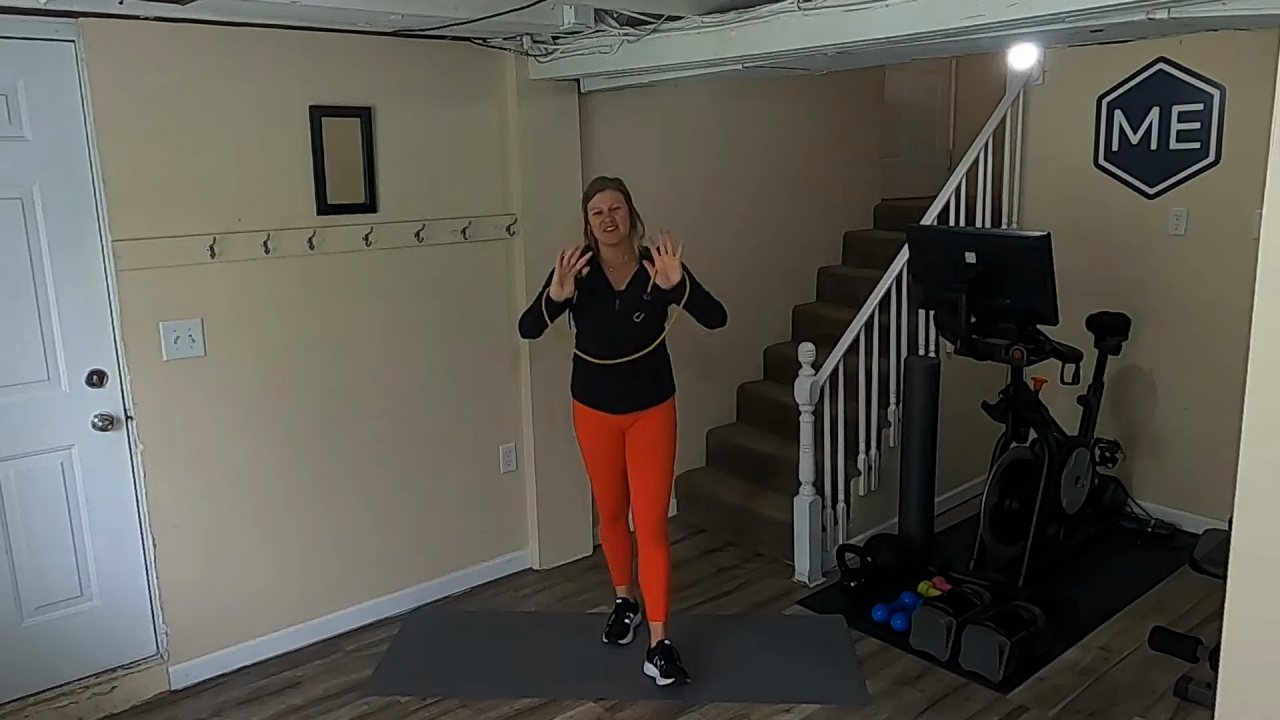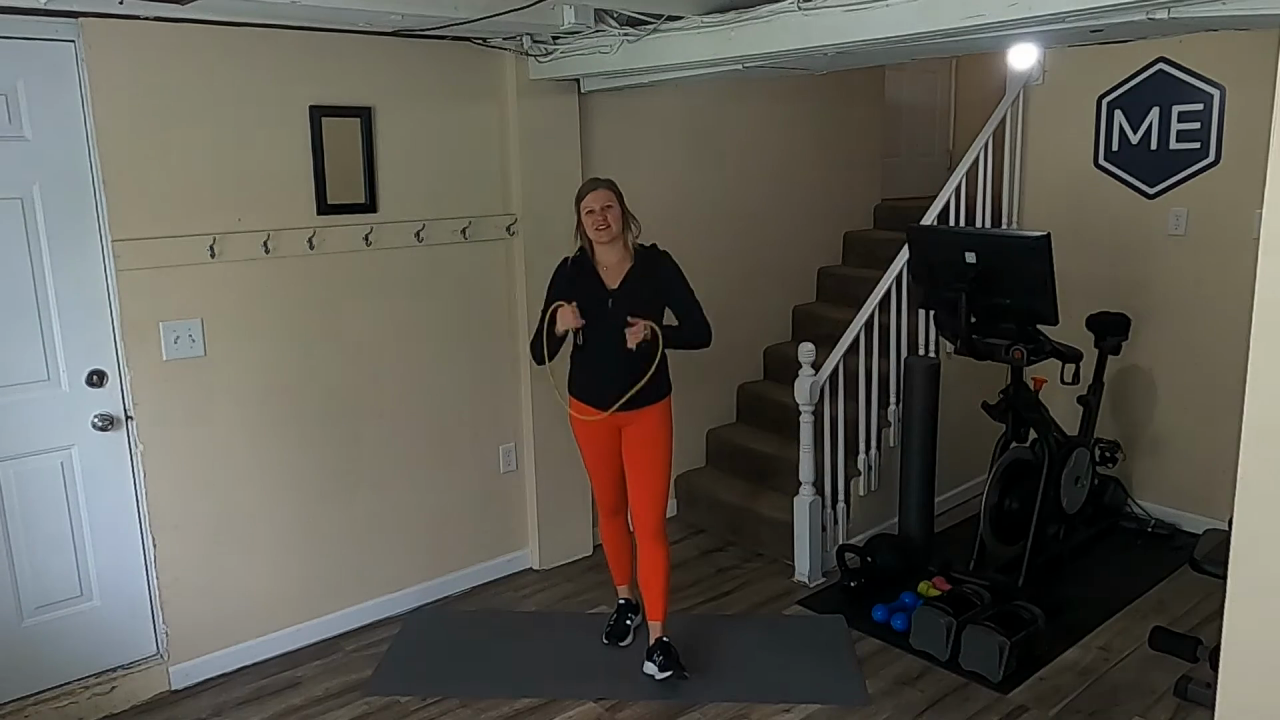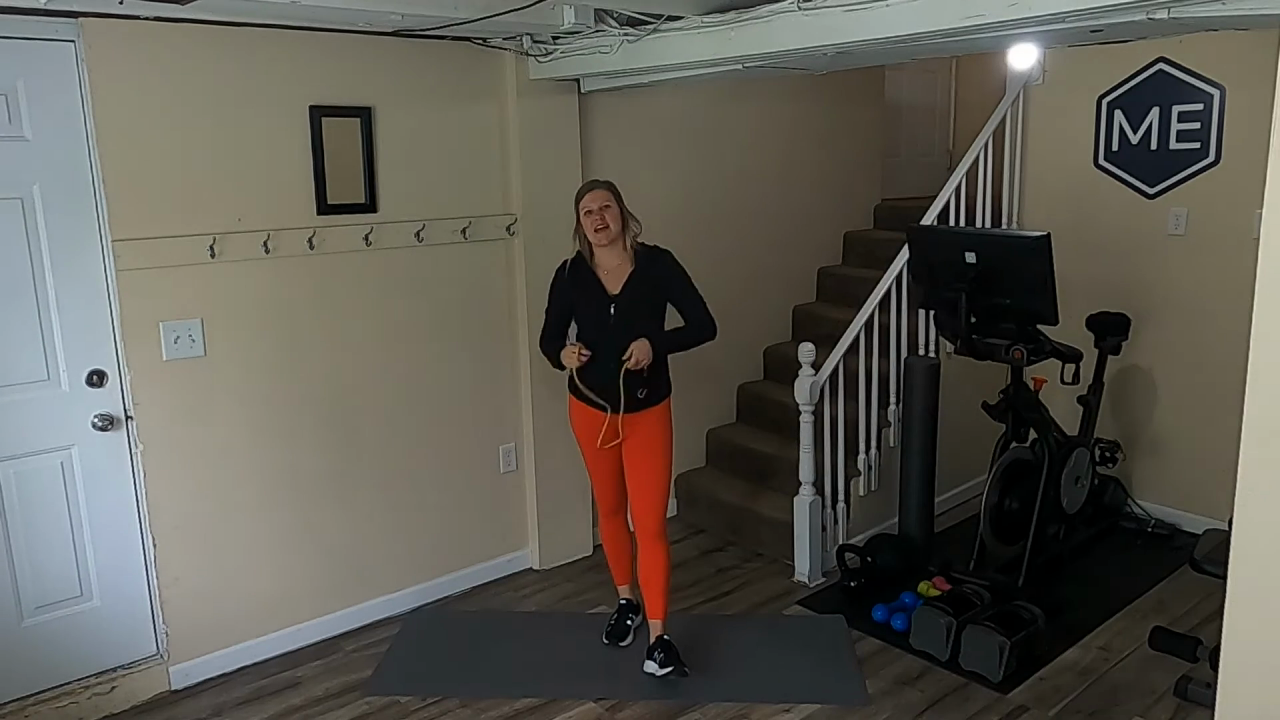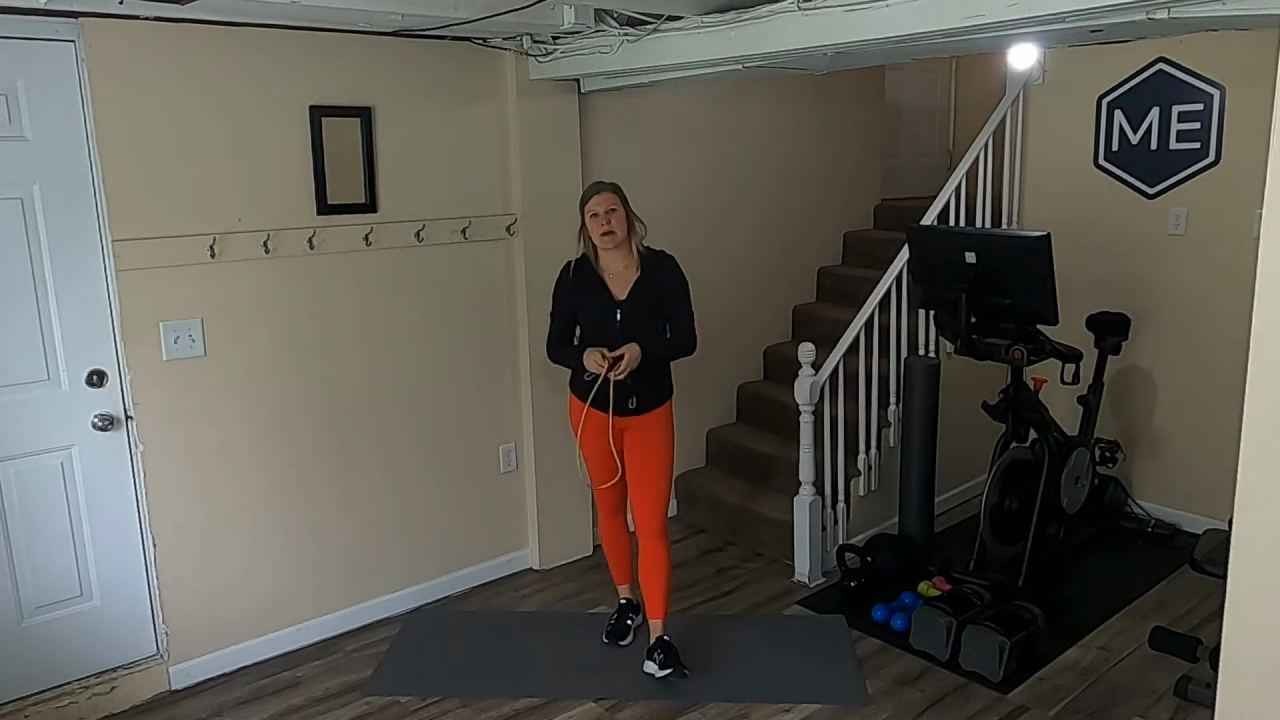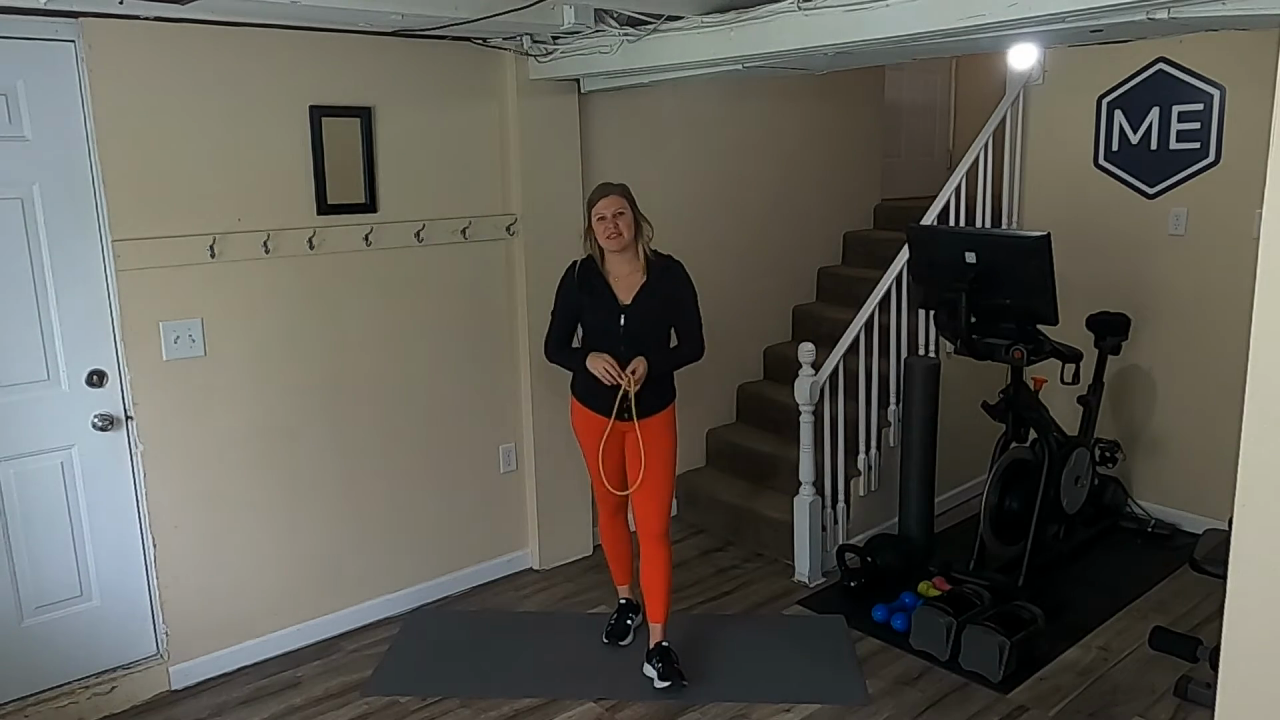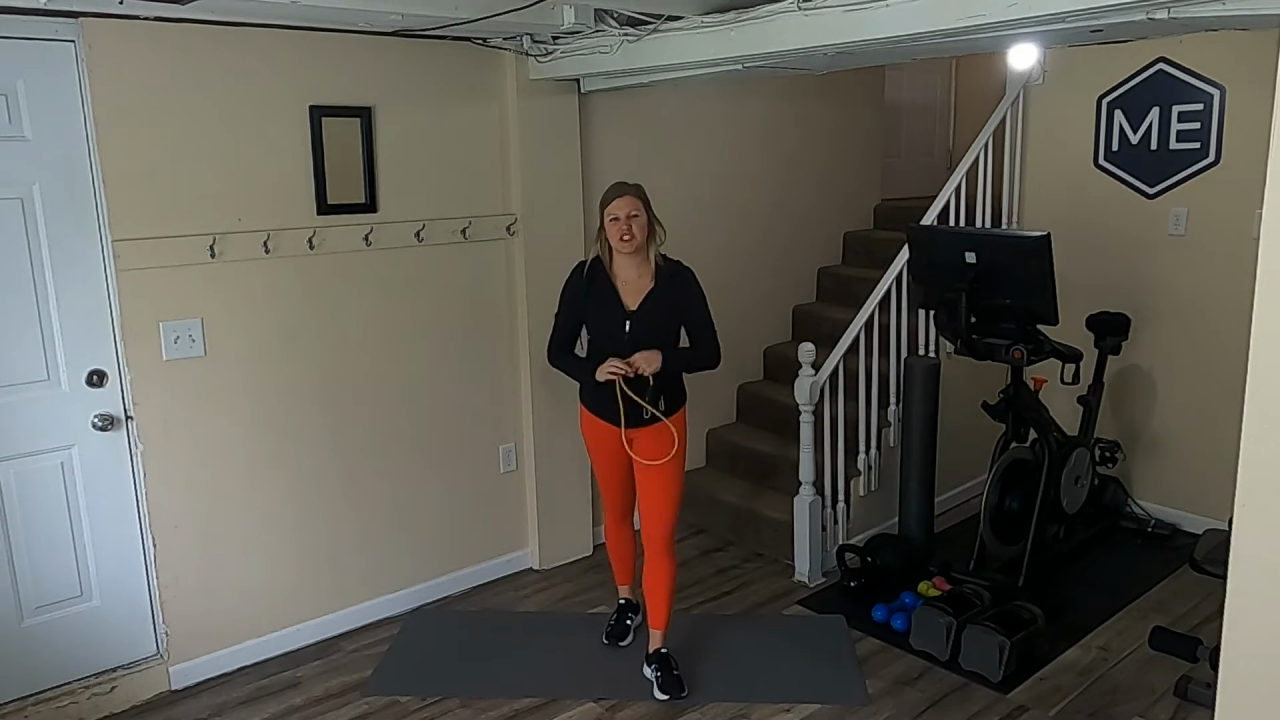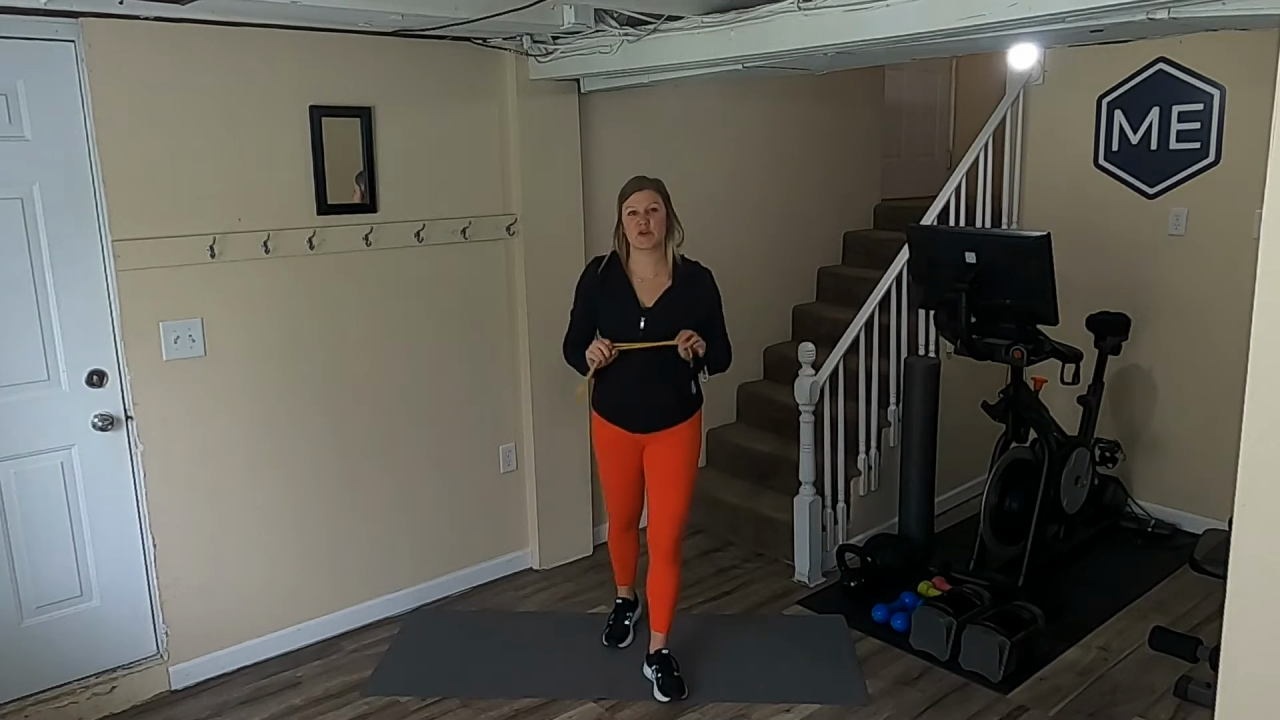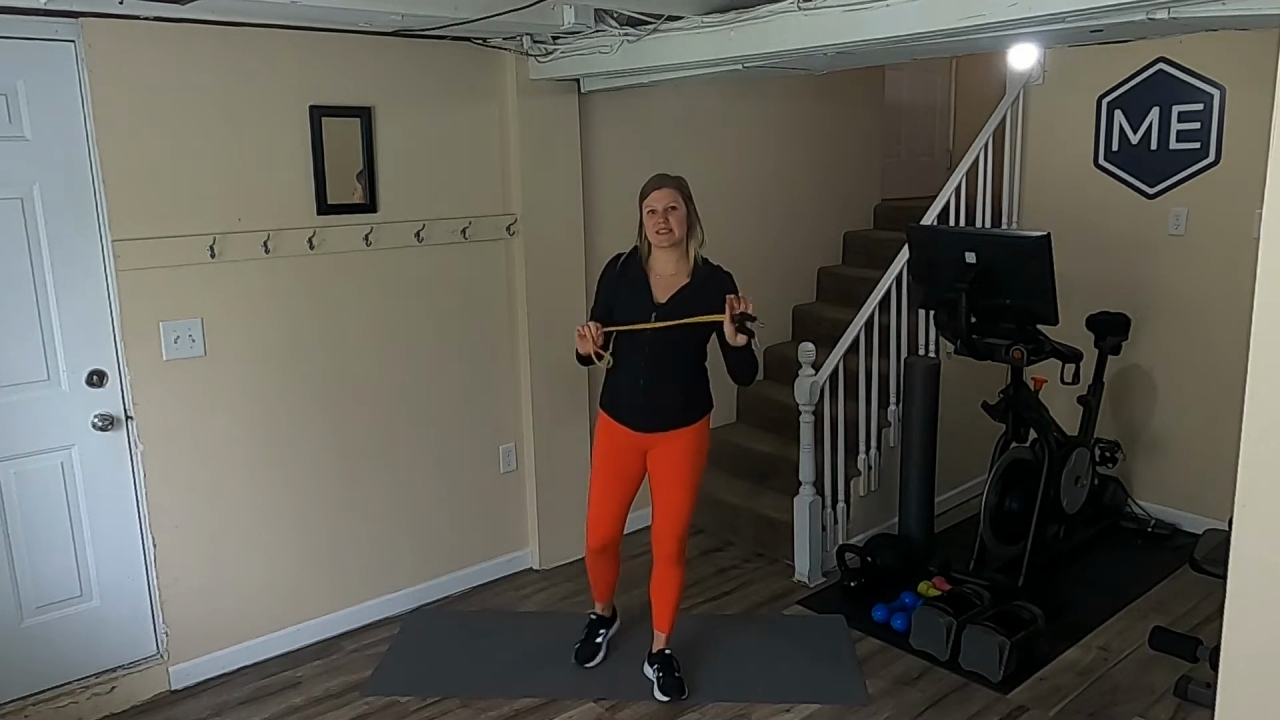
dt=0.3s
person 1, frame 1
left shoulder: (659, 263)
right shoulder: (577, 267)
left elbow: (717, 319)
right elbow: (528, 329)
left wrist: (677, 285)
right wrist: (555, 296)
left hip: (652, 410)
right hip: (594, 410)
left knee: (652, 524)
right knee: (612, 513)
left ankle: (660, 645)
right ankle: (624, 601)
person 1, frame 2
left shoulder: (656, 265)
right shoulder: (570, 272)
left elbow: (701, 334)
right elbow: (540, 353)
left wrist: (657, 330)
right wrist: (556, 328)
left hip: (648, 409)
right hip: (590, 408)
left knee: (650, 522)
right knee: (611, 510)
left ankle: (658, 641)
right ankle: (625, 601)
person 1, frame 3
left shoulder: (657, 264)
right shoulder: (569, 275)
left elbow: (703, 326)
right elbow: (549, 339)
left wrist: (655, 343)
right wrist: (564, 352)
left hip: (647, 407)
right hip: (590, 405)
left knee: (650, 523)
right knee: (610, 508)
left ankle: (658, 640)
right ankle: (626, 603)
person 1, frame 4
left shoulder: (661, 268)
right shoulder: (573, 276)
left elbow: (686, 341)
right elbow: (555, 346)
left wrist: (642, 351)
right wrist: (583, 356)
left hip: (650, 410)
right hip: (591, 408)
left knee: (652, 523)
right knee: (610, 509)
left ankle: (659, 640)
right ankle: (626, 601)
person 1, frame 5
left shoulder: (669, 274)
right shoulder: (578, 277)
left elbow: (693, 345)
right elbow: (554, 346)
left wrist: (651, 363)
right wrist: (585, 360)
left hip: (652, 414)
right hip: (593, 410)
left knee: (654, 527)
right knee: (611, 509)
left ankle: (658, 646)
right ankle: (626, 601)
person 1, frame 6
left shoulder: (678, 280)
right shoulder: (584, 279)
left elbow: (709, 353)
right elbow: (557, 350)
left wrist: (665, 357)
right wrist: (592, 370)
left hip: (662, 420)
right hip: (602, 417)
left knee: (659, 536)
right knee: (617, 514)
left ankle: (658, 652)
right ankle: (627, 601)
person 1, frame 7
left shoulder: (696, 280)
right shoulder: (599, 275)
left elbow: (720, 359)
right elbow: (571, 348)
left wrist: (697, 354)
right wrist: (591, 356)
left hip: (675, 427)
right hip: (613, 423)
left knee: (666, 542)
right knee: (621, 523)
left ankle: (659, 652)
right ankle: (626, 599)
person 1, frame 8
left shoulder: (715, 282)
right shoulder: (619, 271)
left elbow: (744, 376)
right elbow: (593, 350)
left wrist: (737, 340)
right wrist: (586, 347)
left hip: (682, 431)
right hip: (618, 424)
left knee: (670, 545)
right knee: (600, 536)
left ankle: (660, 652)
right ankle: (603, 613)
